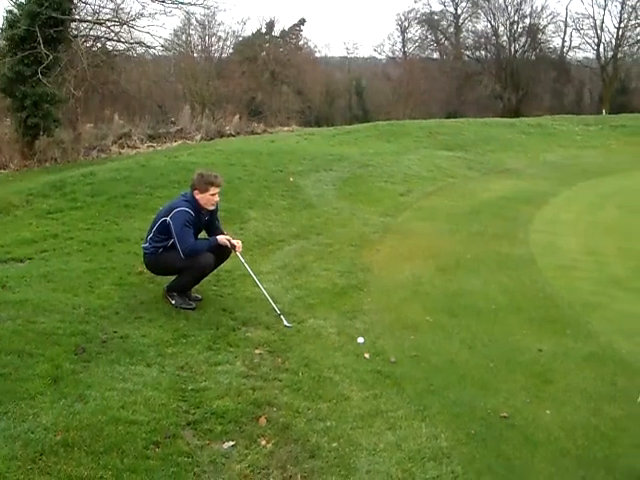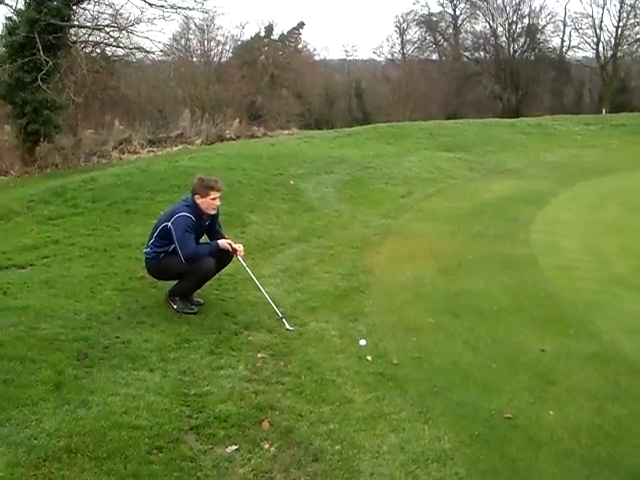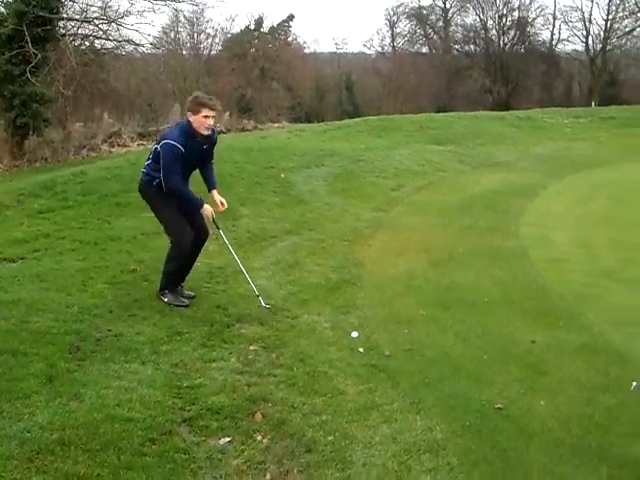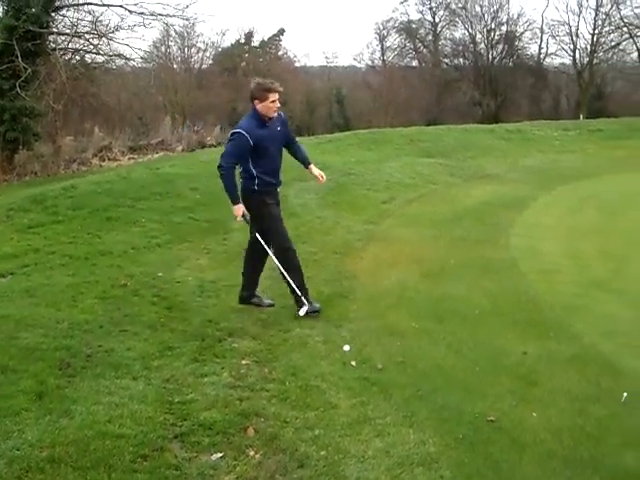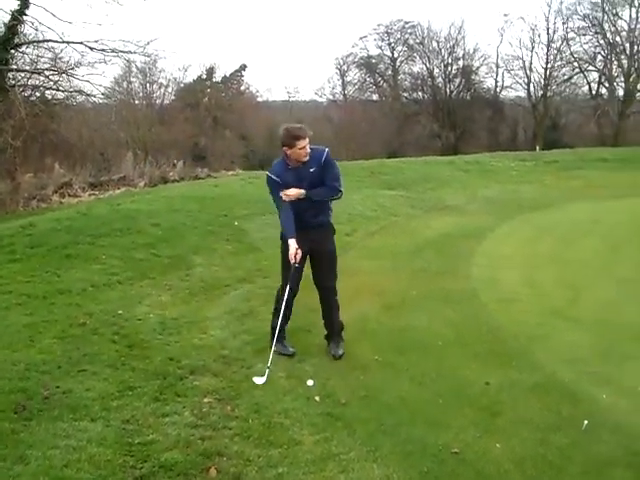
dt=1s
person 1, frame 1
left shoulder: (208, 205)
right shoulder: (181, 213)
left elbow: (215, 231)
right elbow: (187, 250)
left wrist: (230, 241)
right wrist: (216, 241)
left hip: (179, 248)
right hip: (156, 256)
left knee: (223, 250)
right knee: (204, 260)
left ankle: (183, 287)
right ankle: (173, 291)
person 1, frame 2
left shoulder: (209, 209)
right shoulder: (182, 217)
left elbow: (216, 235)
right elbow: (188, 255)
left wrist: (231, 245)
right wrist: (217, 245)
left hip: (181, 253)
right hip: (158, 261)
left knee: (225, 254)
right knee: (206, 265)
left ankle: (185, 291)
right ankle: (176, 295)
person 1, frame 3
left shoulder: (209, 135)
right shoulder: (173, 141)
left elbow: (206, 163)
right elbow: (171, 183)
left wrist: (214, 191)
right wrist: (200, 205)
left hip: (178, 187)
right hip: (156, 187)
left knee: (200, 233)
right knee: (182, 237)
left ankle: (177, 281)
right ankle: (166, 289)
person 1, frame 4
left shoulder: (278, 119)
right shoulder: (245, 132)
left elbow: (291, 143)
right elbow: (225, 166)
left wrist: (310, 165)
right wrist: (236, 202)
left hip: (270, 191)
right hip: (257, 195)
left knee: (259, 243)
right knee: (283, 246)
left ankle: (248, 293)
right ankle: (302, 299)
person 1, frame 5
left shoulder: (322, 156)
right shoulder: (276, 173)
left elbow: (335, 190)
right elbow: (285, 209)
left wrist: (302, 194)
right wrist: (291, 241)
left hip: (322, 230)
right hip: (294, 234)
left knee: (327, 286)
right knee: (288, 285)
left ankle: (335, 336)
right ankle: (278, 337)
